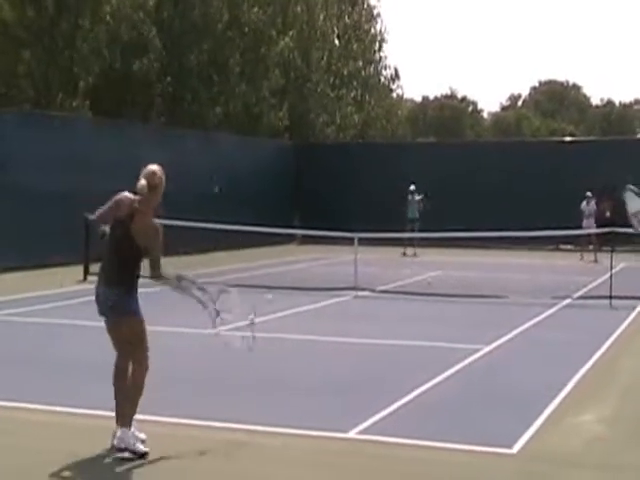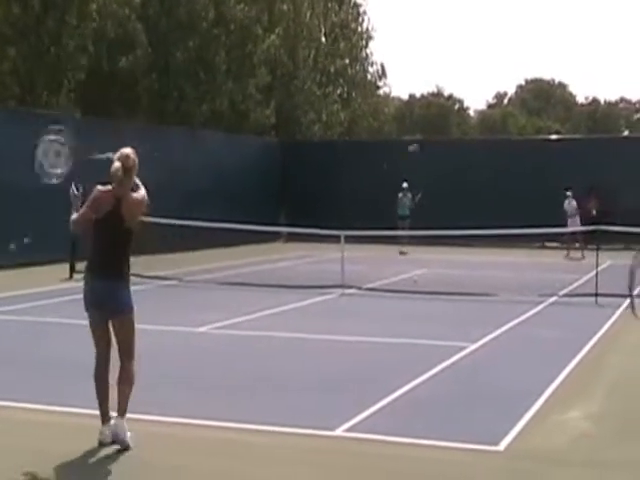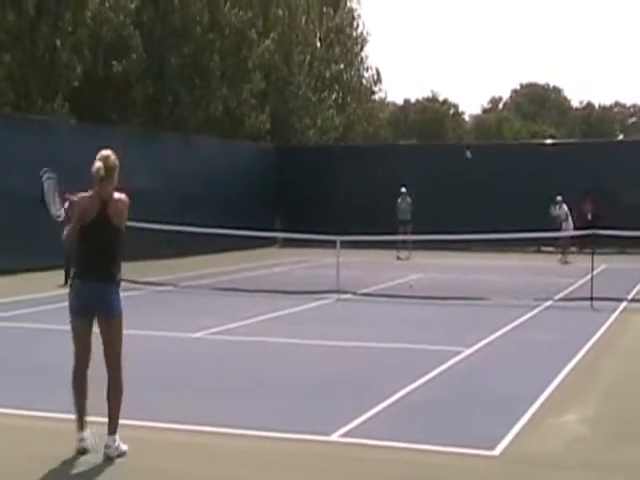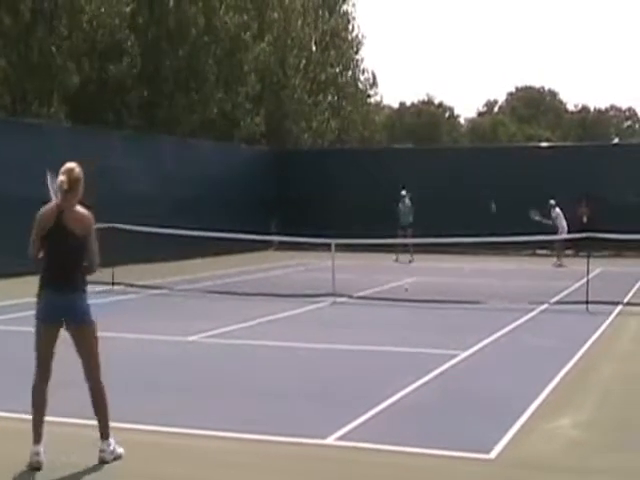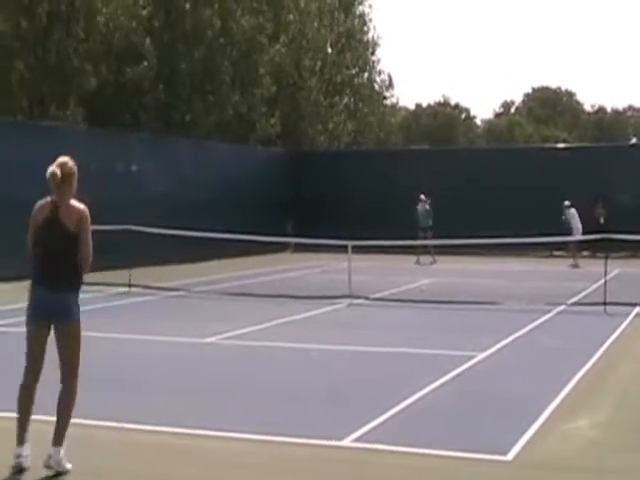
dt=0.3s
person 1, frame 1
left shoulder: (124, 200)
right shoulder: (152, 228)
left elbow: (96, 219)
right elbow: (155, 272)
right wrist: (168, 275)
left hip: (105, 290)
right hip: (122, 294)
left knee: (124, 357)
right knee: (140, 362)
left ankle: (122, 427)
right ankle: (125, 433)
person 1, frame 2
left shoulder: (100, 193)
right shoulder: (138, 202)
left elbow: (76, 223)
right wrist: (131, 178)
left hip: (93, 283)
right hip: (117, 286)
left knee: (102, 355)
right knee: (126, 359)
left ankle: (106, 426)
right ankle: (119, 423)
person 1, frame 3
left shoulder: (82, 202)
right shoulder: (122, 202)
left elbow: (68, 239)
left hip: (81, 287)
right hip: (107, 289)
left knee: (81, 362)
right knee: (114, 367)
left ankle: (82, 433)
right ankle: (112, 440)
person 1, frame 4
left shoulder: (44, 213)
right shoulder: (84, 216)
left elbow: (33, 253)
right elbow: (93, 263)
left hip: (47, 297)
right hip: (73, 298)
left knee: (42, 374)
right knee: (93, 375)
left ankle: (37, 448)
right ankle: (106, 443)
person 1, frame 5
left shoulder: (40, 208)
right shoulder: (80, 211)
left elbow: (31, 250)
right elbow: (86, 260)
left hip: (39, 294)
right hip: (65, 297)
left knee: (31, 374)
right knee: (69, 378)
left ankle: (21, 450)
right ankle: (56, 453)
